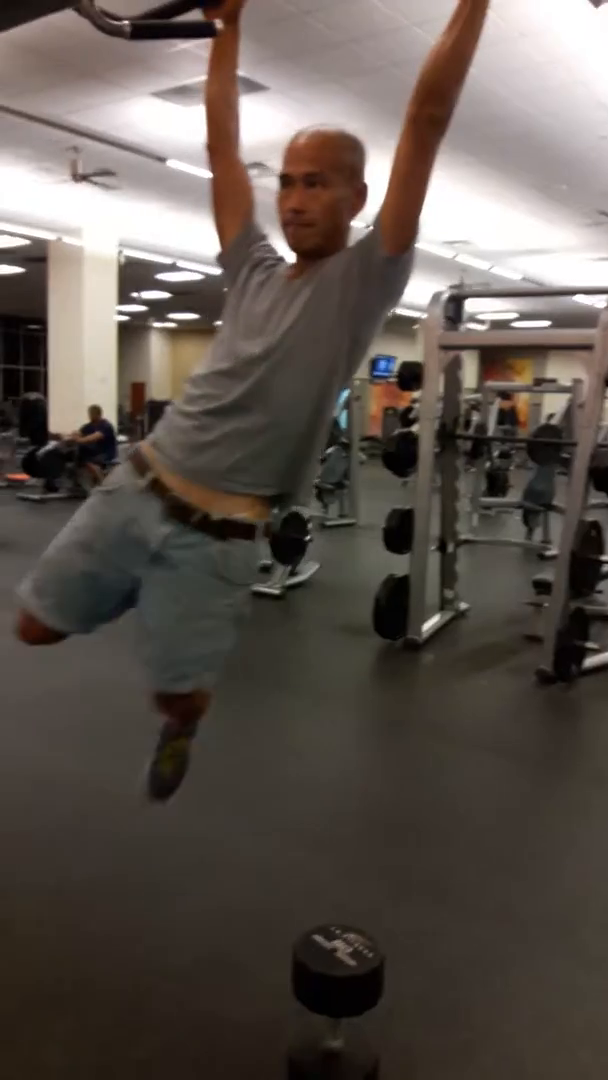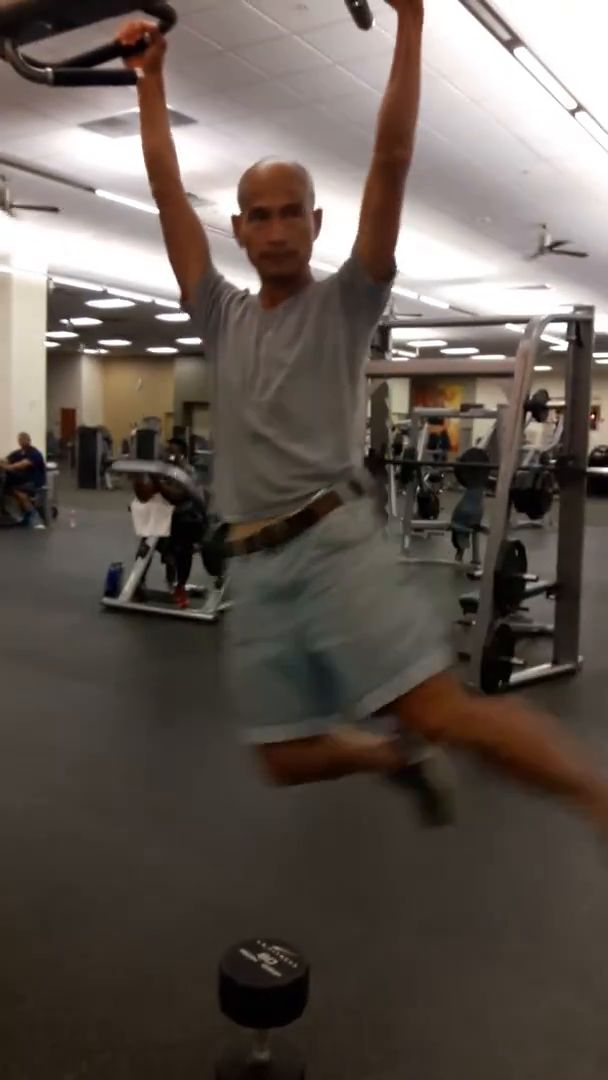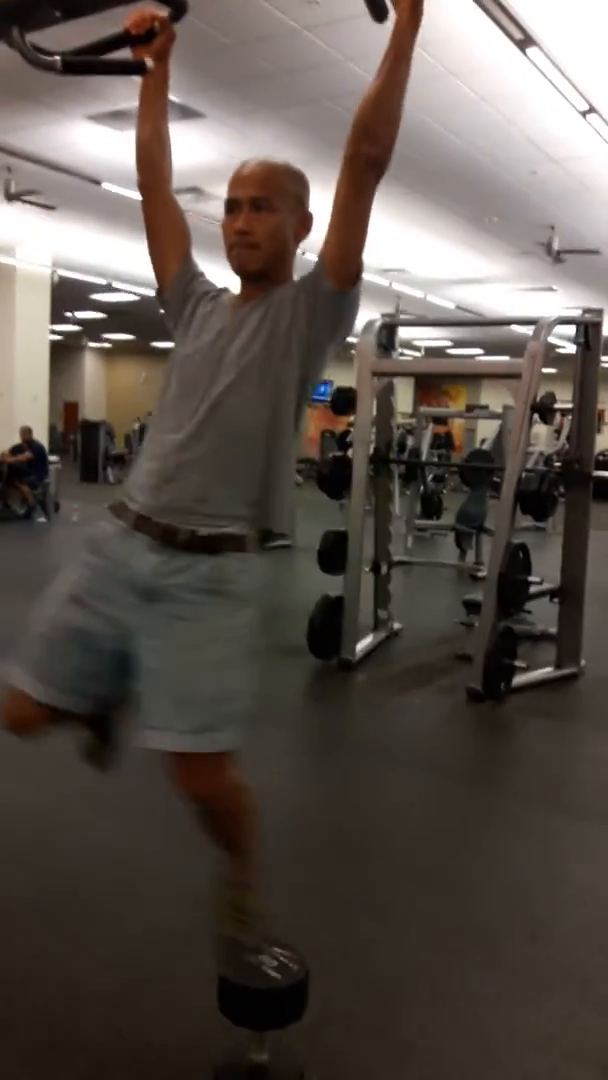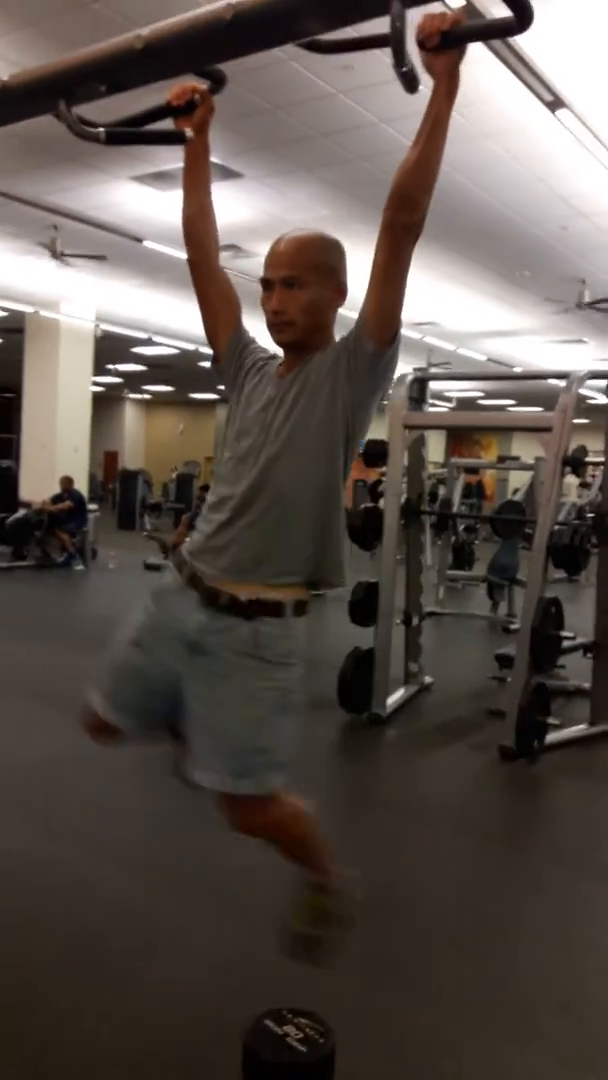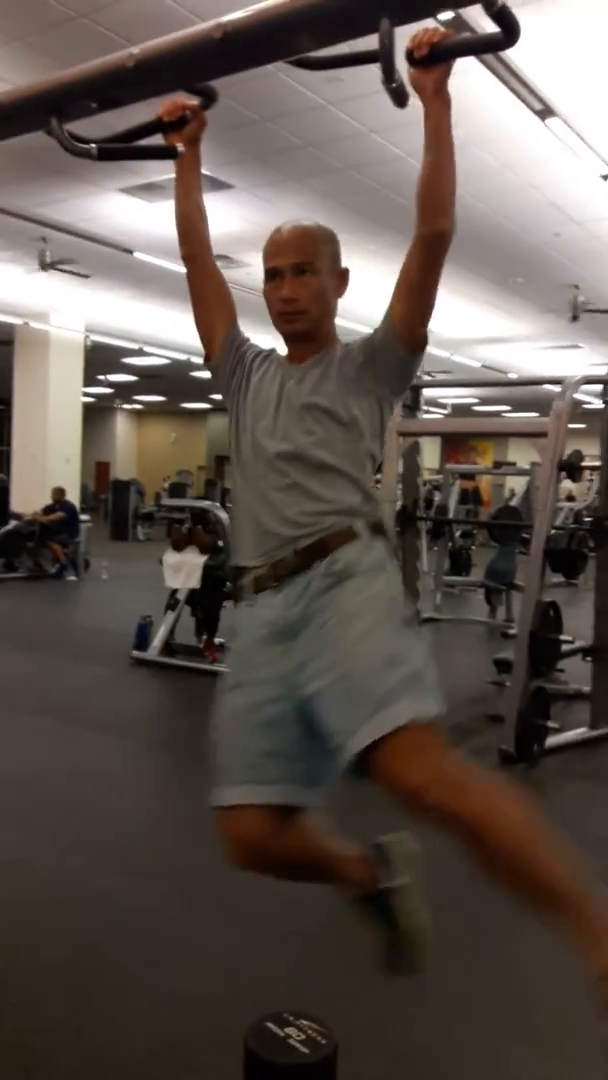
dt=1s
person 1, frame 1
left shoulder: (367, 275)
right shoulder: (254, 271)
left elbow: (427, 120)
right elbow: (220, 148)
left hip: (216, 533)
right hip: (136, 492)
left knee: (176, 691)
right knee: (36, 627)
left ankle: (180, 730)
right ankle: (131, 599)
person 1, frame 2
left shoulder: (346, 299)
right shoulder: (217, 311)
left elbow: (391, 154)
right elbow: (166, 190)
left hip: (332, 541)
right hip: (257, 563)
left knee: (443, 711)
right knee: (287, 758)
right ankle: (392, 753)
person 1, frame 3
left shoulder: (315, 306)
right shoulder: (199, 306)
left elbow: (365, 168)
right elbow: (155, 188)
left hip: (210, 574)
right hip: (120, 547)
left knee: (201, 768)
left ankle: (242, 869)
right ankle: (102, 699)
person 1, frame 4
left shoulder: (355, 371)
right shoulder: (251, 372)
left elbow: (399, 226)
right elbow: (201, 258)
left wrist: (442, 87)
right wrist: (197, 146)
left hip: (256, 625)
right hip: (183, 596)
left knee: (250, 804)
right knee: (105, 724)
left ankle: (325, 881)
right ankle: (188, 716)
person 1, frame 5
left shoulder: (367, 365)
right shoulder: (245, 372)
left elbow: (433, 239)
right elbow: (198, 261)
left wrist: (435, 101)
right wrist: (190, 155)
left hip: (344, 584)
right hip: (263, 612)
left knee: (423, 774)
right knee: (250, 836)
right ankle: (374, 877)
